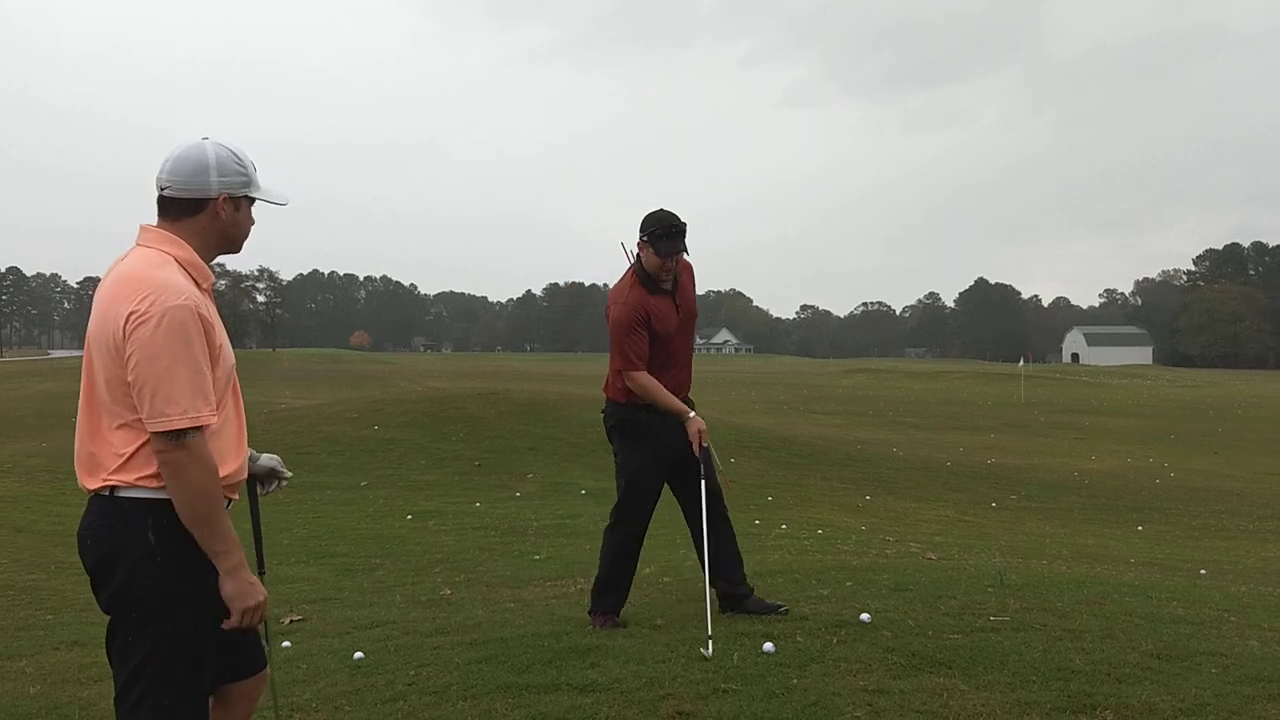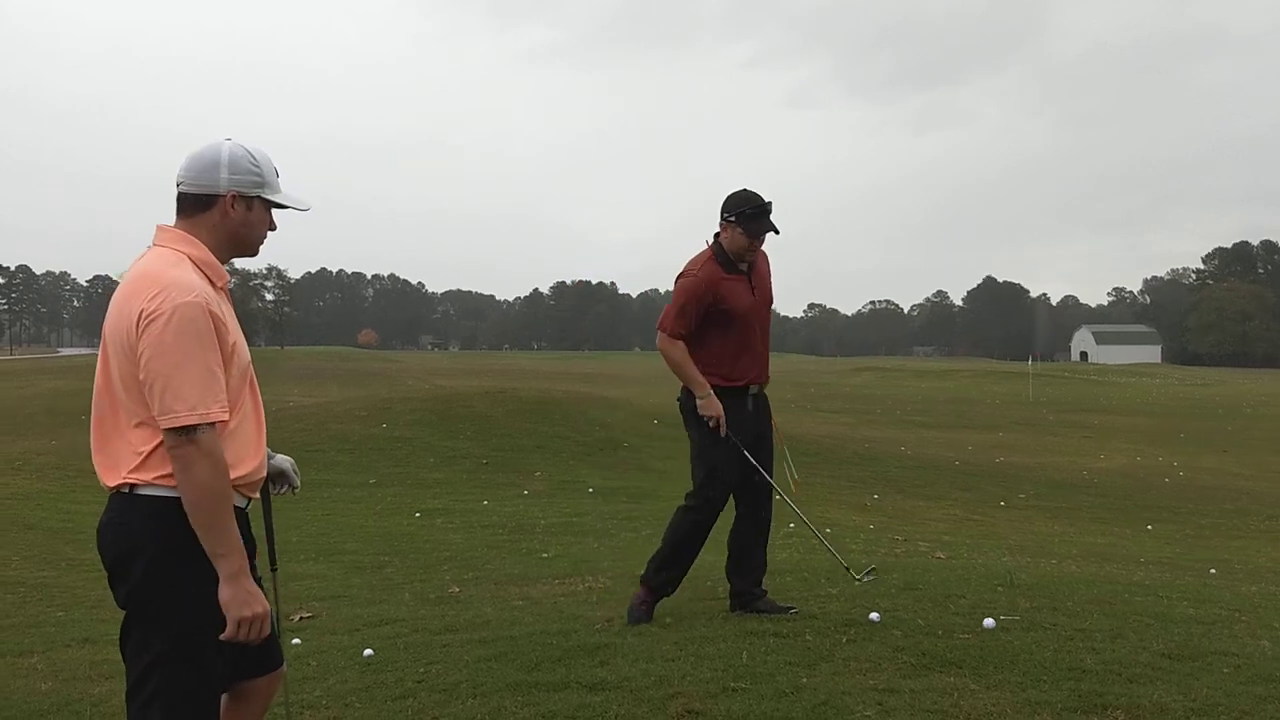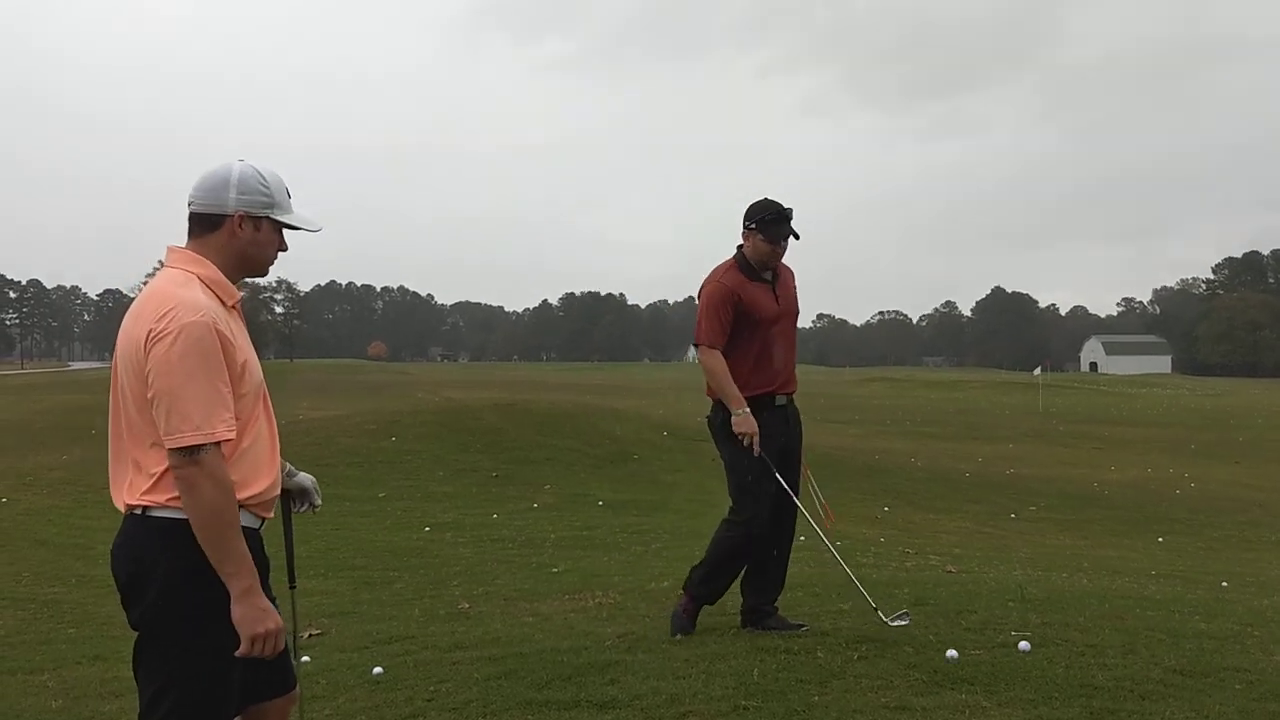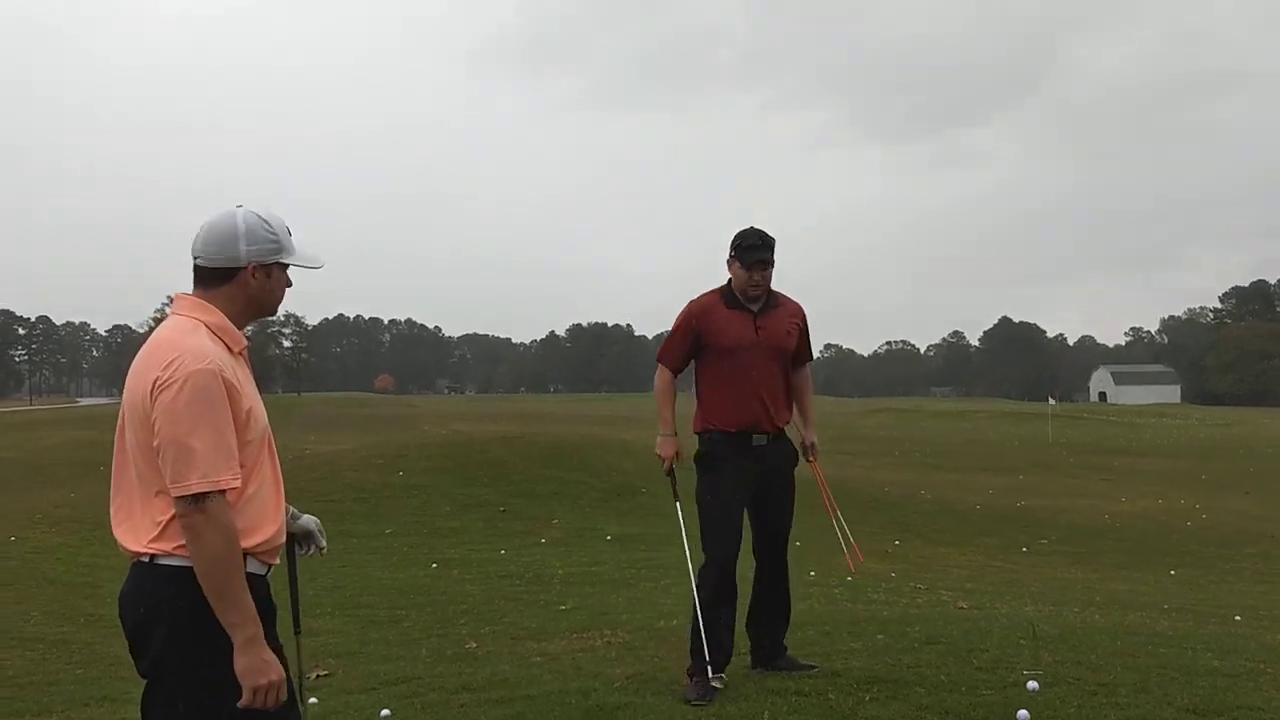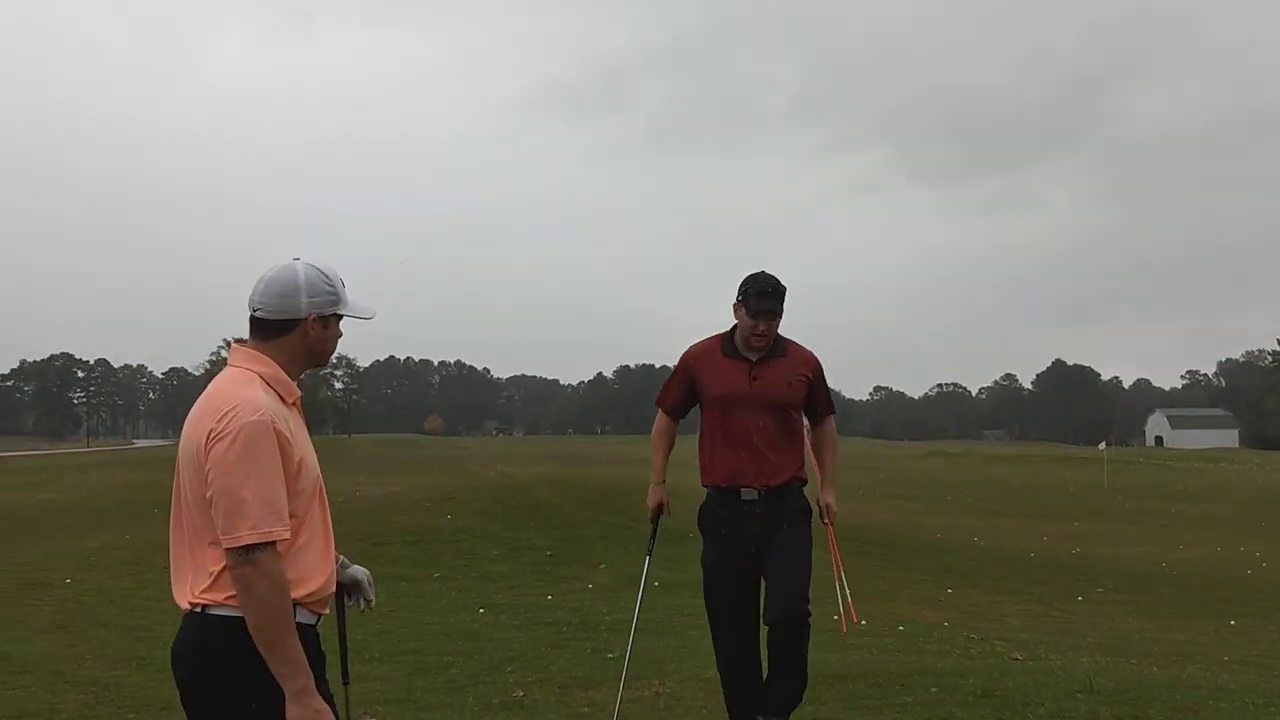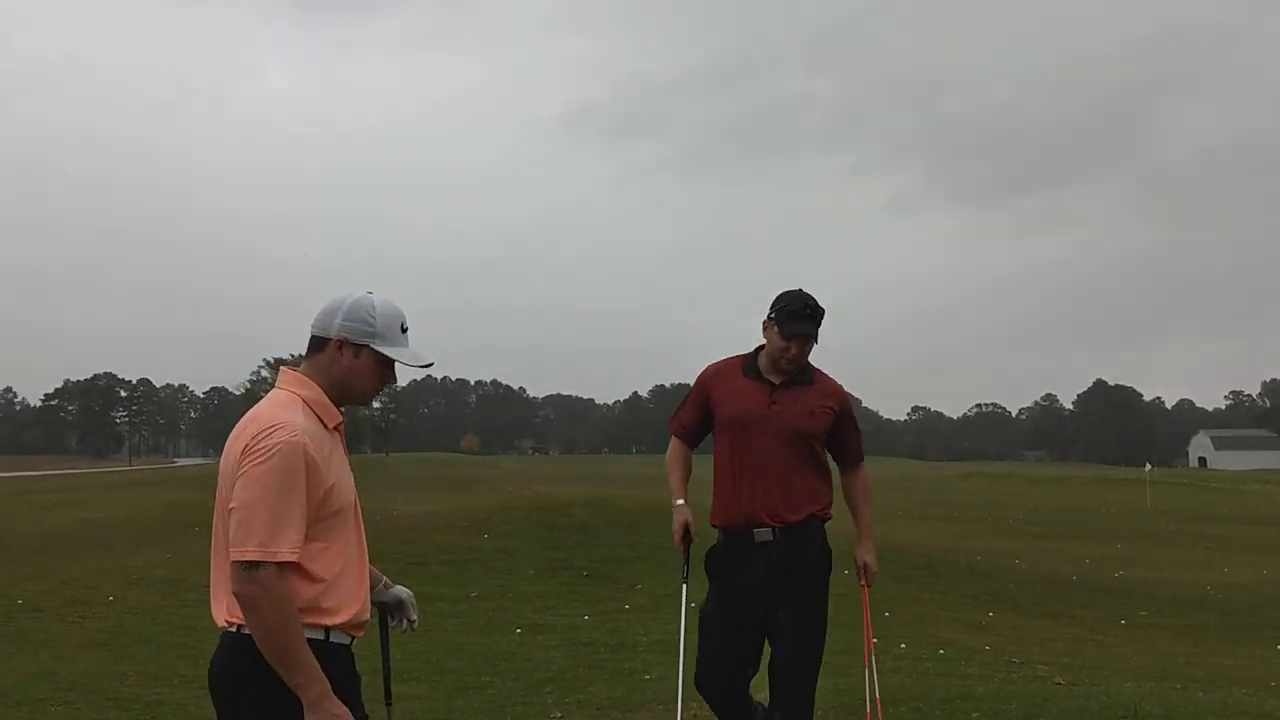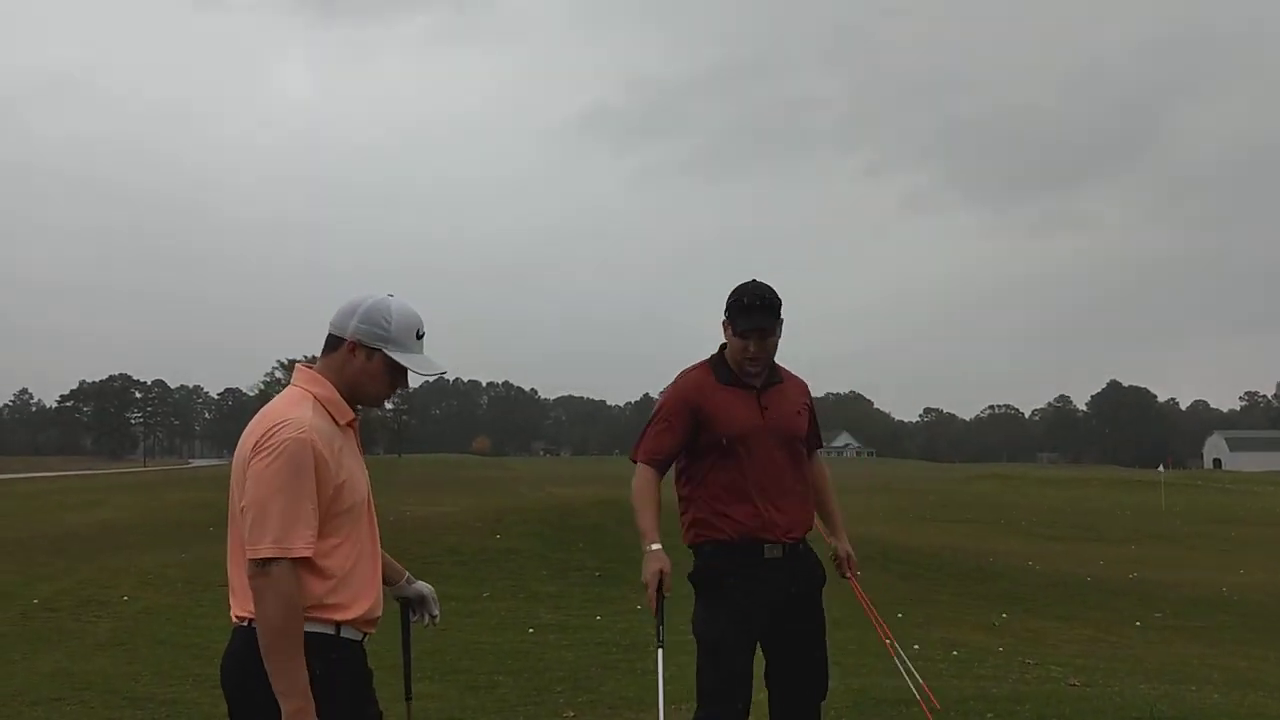
dt=0.5s
person 1, frame 1
left shoulder: (155, 275)
right shoulder: (168, 296)
right elbow: (178, 448)
left wrist: (241, 458)
right wrist: (232, 567)
left hip: (167, 525)
right hip: (153, 533)
person 1, frame 2
left shoulder: (182, 278)
right shoulder: (180, 293)
right elbow: (189, 444)
left wrist: (254, 455)
right wrist: (235, 574)
left hip: (192, 522)
right hip: (174, 529)
person 1, frame 3
left shoulder: (200, 301)
right shoulder: (189, 313)
right elbow: (194, 464)
left wrist: (277, 472)
right wrist: (247, 592)
left hip: (208, 544)
right hip: (186, 551)
person 1, frame 4
left shoulder: (207, 347)
right shoulder: (196, 362)
right elbow: (200, 511)
left wrist: (281, 516)
right wrist: (248, 640)
left hip: (220, 588)
right hip: (195, 600)
person 1, frame 5
left shoulder: (263, 399)
right shoulder: (250, 413)
right elbow: (250, 562)
left wrist: (336, 565)
left hip: (271, 638)
right hip: (246, 649)
person 1, frame 6
left shoulder: (313, 424)
right shoulder: (285, 433)
right elbow: (254, 580)
left wrist: (377, 585)
left hip: (309, 656)
right hip: (280, 670)
person 1, frame 7
left shoulder: (333, 423)
right shoulder: (295, 431)
right elbow: (271, 574)
left wrist: (399, 579)
left hip: (330, 654)
right hip: (291, 665)
person 2, frame 1
left shoulder: (684, 273)
right shoulder: (627, 302)
right elbow: (634, 376)
right wrist: (687, 416)
left hip: (680, 412)
right hip: (636, 418)
left knee: (710, 503)
right knee: (633, 514)
left ankle: (734, 593)
right ankle: (604, 607)
person 2, frame 2
left shoulder: (759, 262)
right shoulder: (700, 277)
right elbow: (667, 340)
right wrist: (704, 394)
left hip: (754, 399)
right hip: (714, 404)
left knee: (757, 500)
right knee: (707, 499)
left ankle: (747, 591)
right ankle: (652, 587)
person 2, frame 3
left shoulder: (785, 277)
right shoulder: (723, 284)
right elbow: (708, 353)
right wrist: (740, 412)
left hip: (784, 411)
right hip: (744, 417)
left knee: (782, 516)
right knee: (750, 516)
left ankle: (760, 608)
right ankle: (695, 594)
person 2, frame 4
left shoulder: (792, 313)
right shoulder: (701, 311)
right elbow: (666, 371)
left wrist: (808, 426)
right wrist: (666, 434)
left hip: (775, 449)
right hip: (724, 451)
left knee: (774, 554)
right knee: (721, 559)
left ankle: (769, 648)
right ankle: (706, 667)
person 2, frame 5
left shoulder: (804, 363)
right shoulder: (699, 359)
left elbow: (822, 422)
right elbow: (667, 417)
left wrist: (827, 486)
right wrist: (657, 481)
left hip: (784, 507)
right hip: (724, 509)
left knee: (788, 614)
right knee: (731, 626)
person 2, frame 6
left shoulder: (831, 395)
right shoulder: (717, 379)
left elbow: (853, 468)
right elbow: (681, 441)
left wrist: (865, 541)
right wrist: (680, 502)
left hip: (803, 552)
right hip: (737, 548)
left knee: (794, 675)
right knee: (716, 673)
person 2, frame 7
left shoulder: (796, 390)
right shoulder: (690, 390)
right elbow: (647, 469)
left wrist: (837, 532)
right wrist: (653, 547)
left hip: (794, 563)
right hip: (727, 567)
